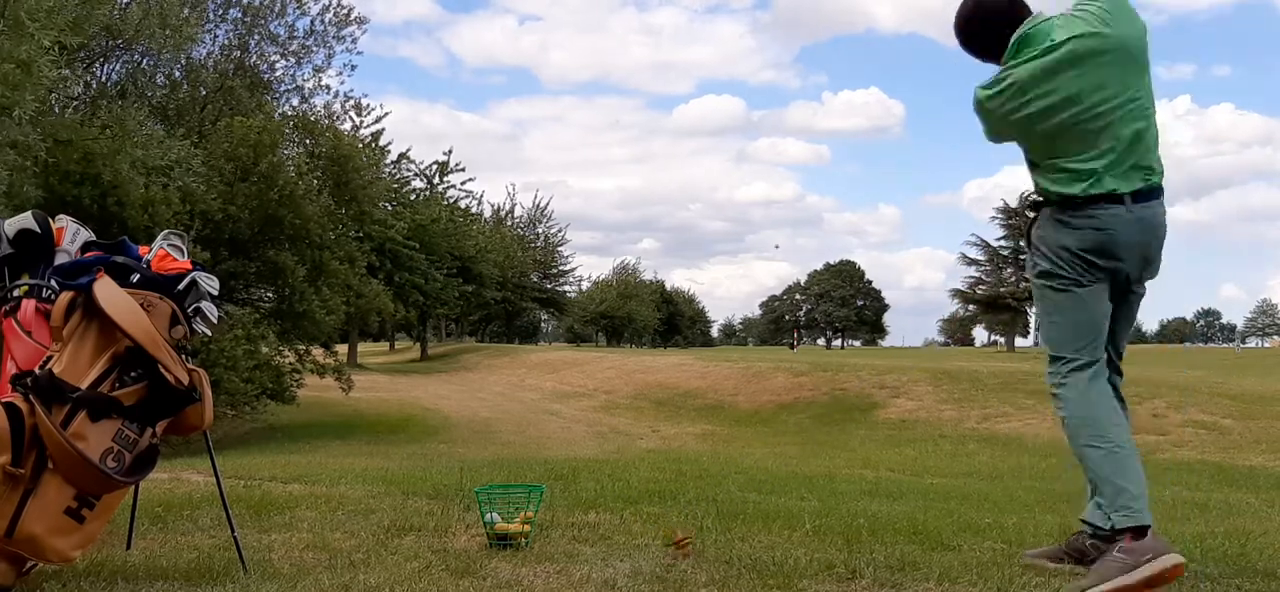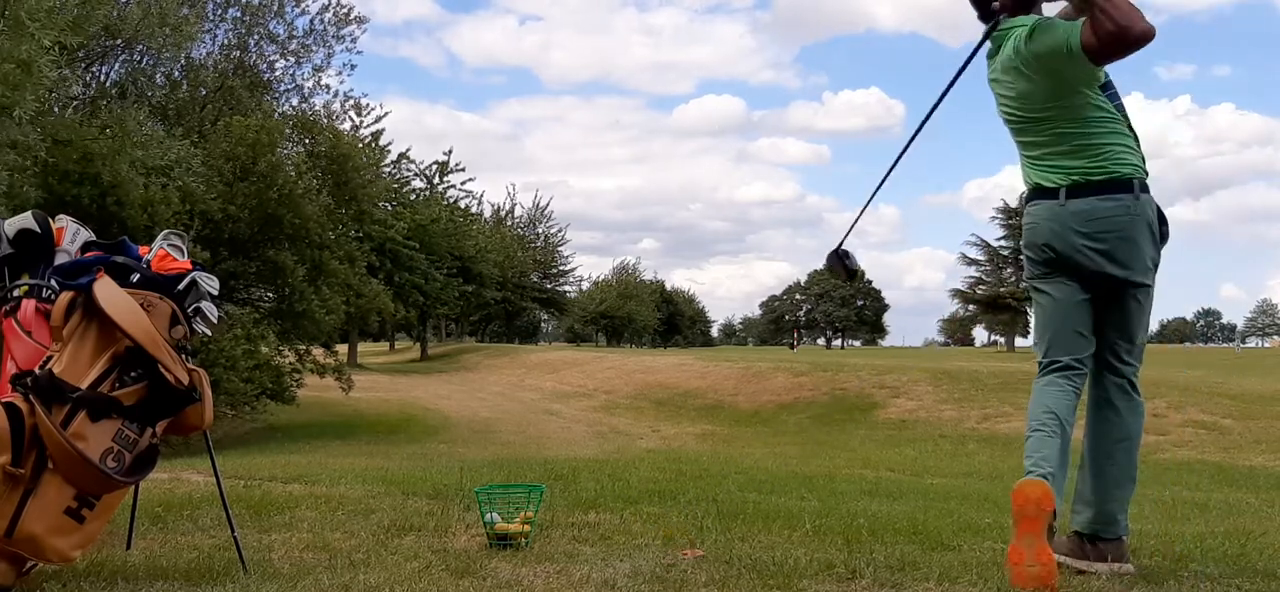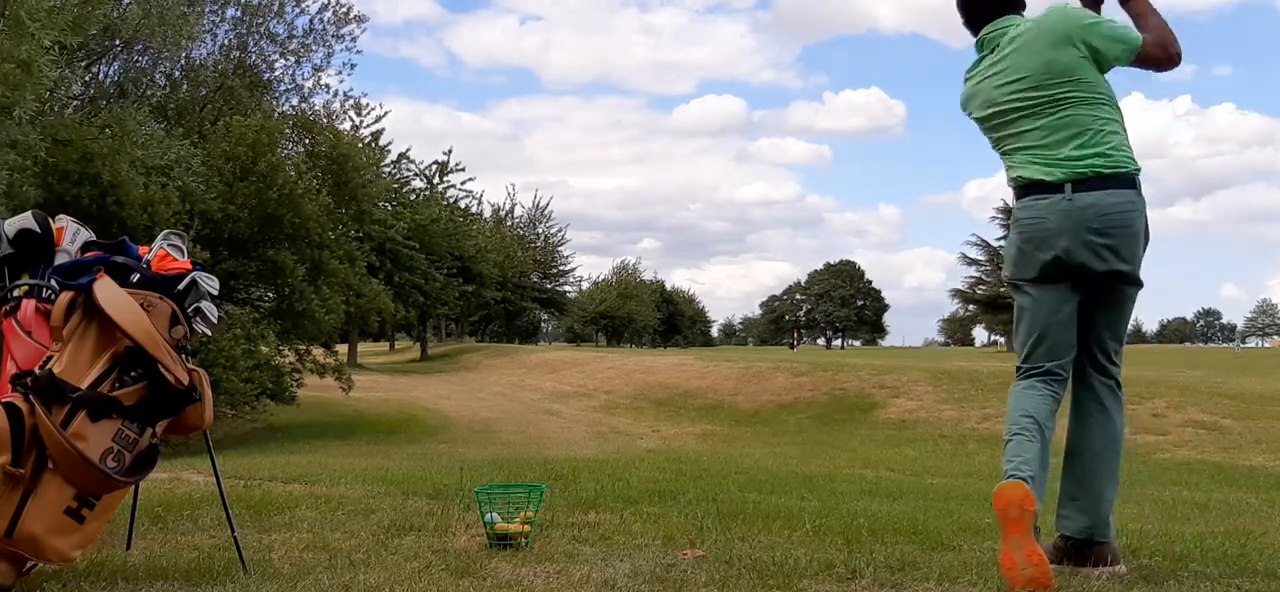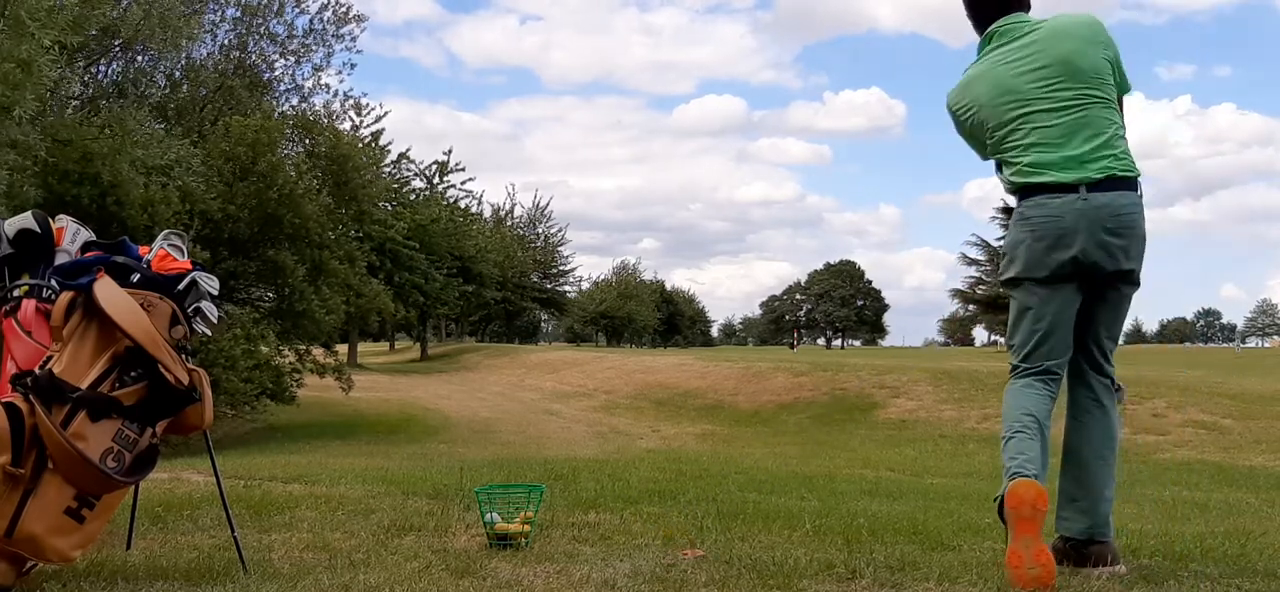
dt=0.4s
person 1, frame 1
left shoulder: (995, 99)
left hip: (1074, 231)
right hip: (1141, 220)
left knee: (1076, 376)
right knee: (1099, 372)
left ankle: (1134, 535)
right ankle: (1106, 531)
person 1, frame 2
left shoulder: (999, 55)
left hip: (1050, 221)
right hip: (1119, 214)
left knee: (1060, 371)
right knee: (1116, 376)
left ankle: (1037, 483)
right ankle: (1101, 533)
person 1, frame 3
left shoulder: (973, 89)
right elbow: (1166, 53)
left hip: (1039, 218)
right hip: (1114, 209)
left knee: (1039, 373)
right knee: (1100, 374)
left ankle: (1019, 485)
right ankle: (1089, 536)
person 1, frame 4
left shoulder: (964, 95)
left hip: (1045, 217)
right hip: (1119, 210)
left knee: (1034, 371)
right knee: (1095, 374)
left ankle: (1022, 483)
right ankle: (1089, 535)
